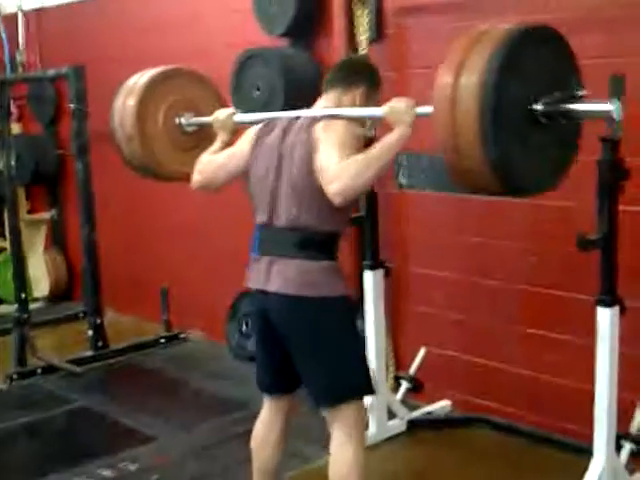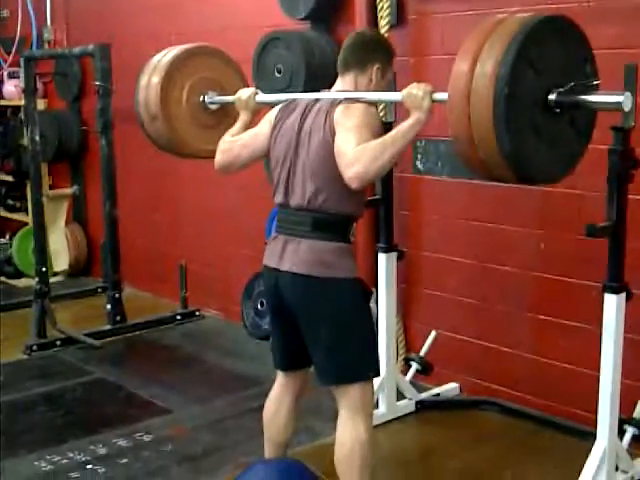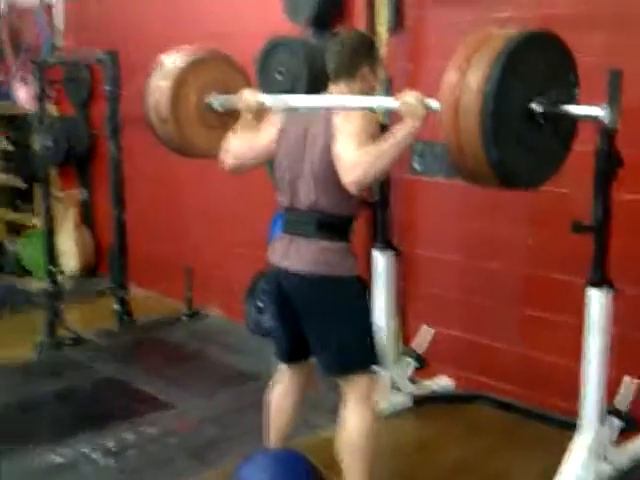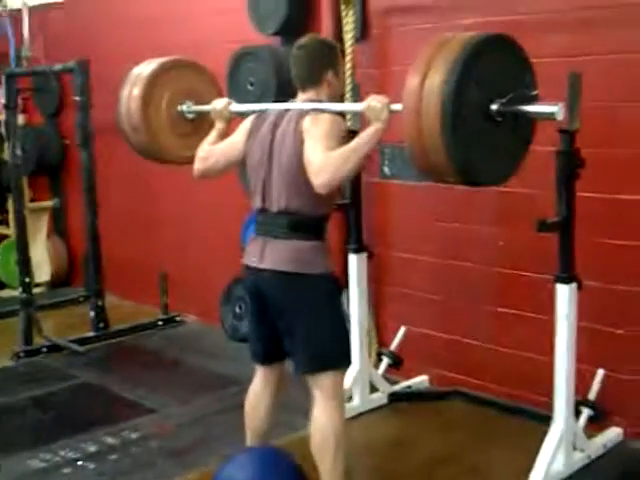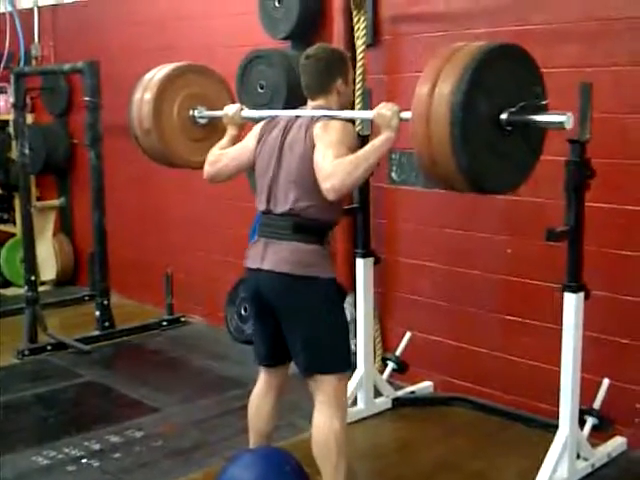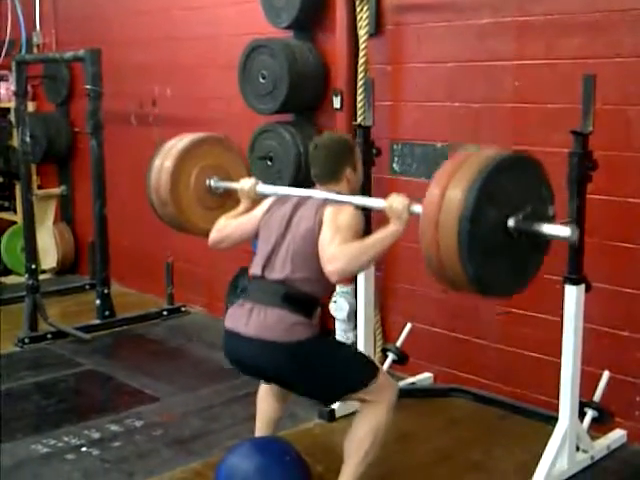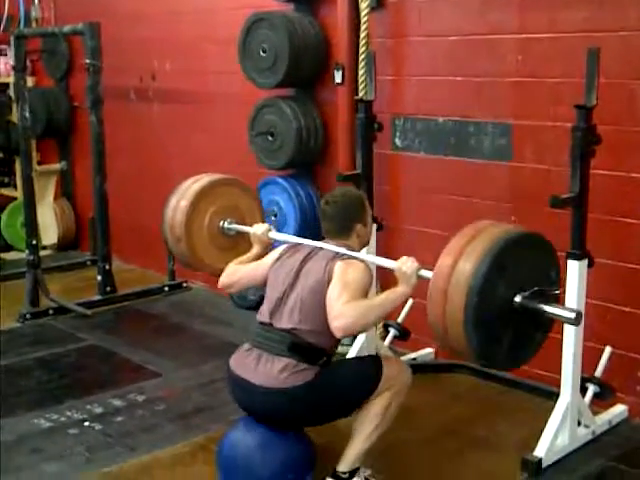
dt=0.7s
person 1, frame 1
left shoulder: (264, 129)
right shoulder: (337, 127)
left elbow: (202, 178)
right elbow: (339, 186)
left wrist: (223, 134)
right wrist: (399, 133)
left hip: (264, 281)
right hip: (312, 286)
left knee: (276, 402)
right knee: (347, 420)
person 1, frame 2
left shoulder: (284, 110)
right shoulder: (356, 111)
left elbow: (224, 159)
right elbow: (356, 171)
left wrist: (244, 114)
right wrist: (415, 118)
left hip: (278, 262)
right hip: (324, 267)
left knee: (288, 378)
right knee: (355, 401)
person 1, frame 3
left shoulder: (287, 115)
right shoulder: (354, 117)
left elbow: (230, 159)
right elbow: (355, 176)
left wrist: (247, 117)
right wrist: (409, 125)
left hip: (284, 258)
right hip: (326, 264)
left knee: (290, 370)
right knee: (359, 390)
person 1, frame 4
left shoulder: (257, 121)
right shoulder: (321, 121)
left elbow: (203, 165)
right elbow: (324, 178)
left wrist: (219, 122)
right wrist: (375, 127)
left hip: (258, 261)
right hip: (301, 266)
left knee: (267, 370)
right knee: (328, 388)
person 1, frame 5
left shoulder: (268, 126)
right shoulder: (332, 127)
left elbow: (212, 169)
right elbow: (333, 182)
left wrist: (231, 128)
right wrist: (385, 136)
left hip: (258, 264)
right hip: (302, 270)
left knee: (270, 376)
right knee: (330, 394)
person 1, frame 6
left shoulder: (277, 201)
right shoulder: (341, 212)
left elbow: (217, 237)
right elbow: (336, 265)
left wrist: (246, 202)
right wrist: (394, 226)
left hip: (236, 333)
right hip: (280, 339)
left knee: (281, 371)
right knee: (382, 393)
person 1, frame 7
left shoulder: (288, 251)
right shoulder: (351, 267)
left elbow: (227, 281)
right elbow: (342, 323)
left wrist: (258, 248)
right wrist: (402, 289)
left hip: (239, 382)
right hip: (282, 393)
right knee: (398, 375)
